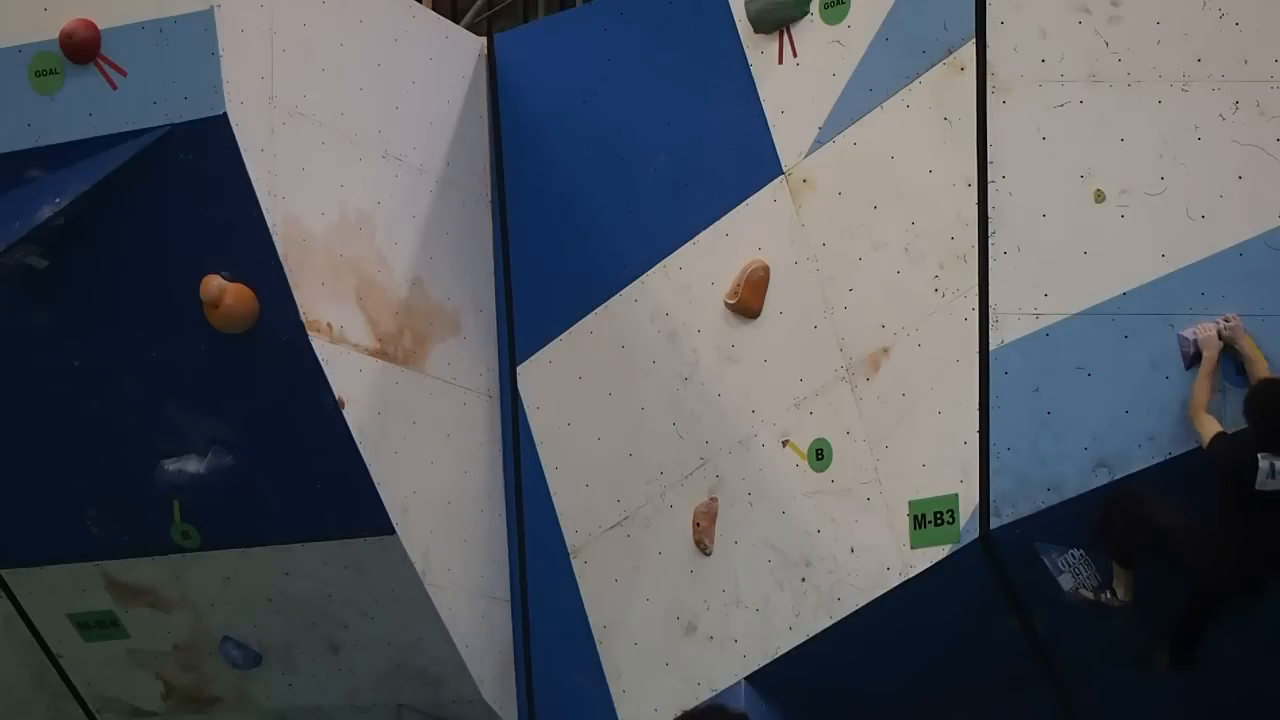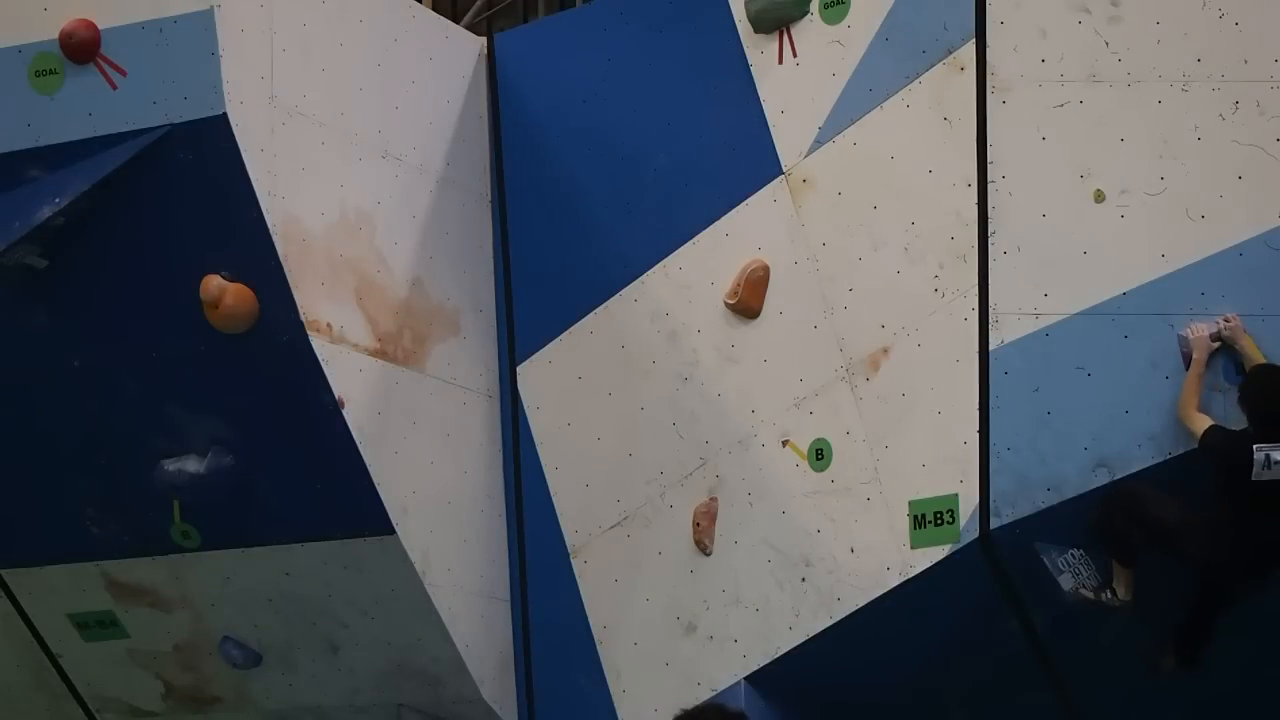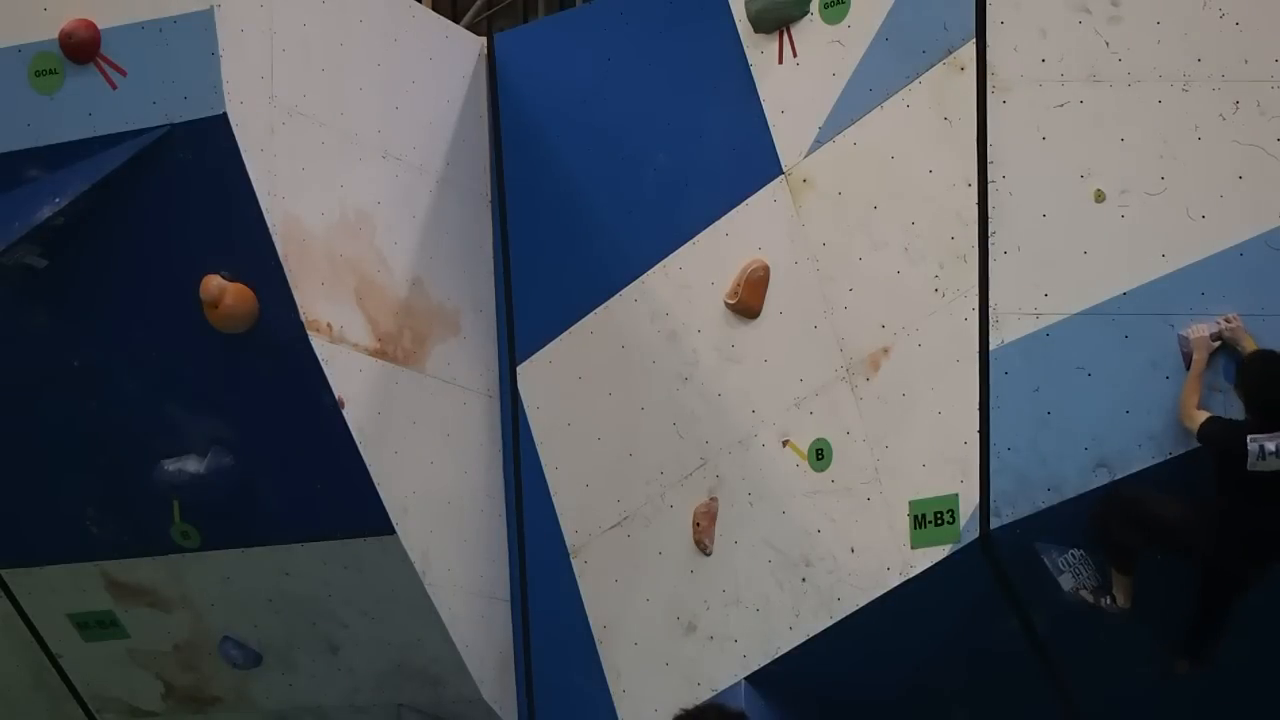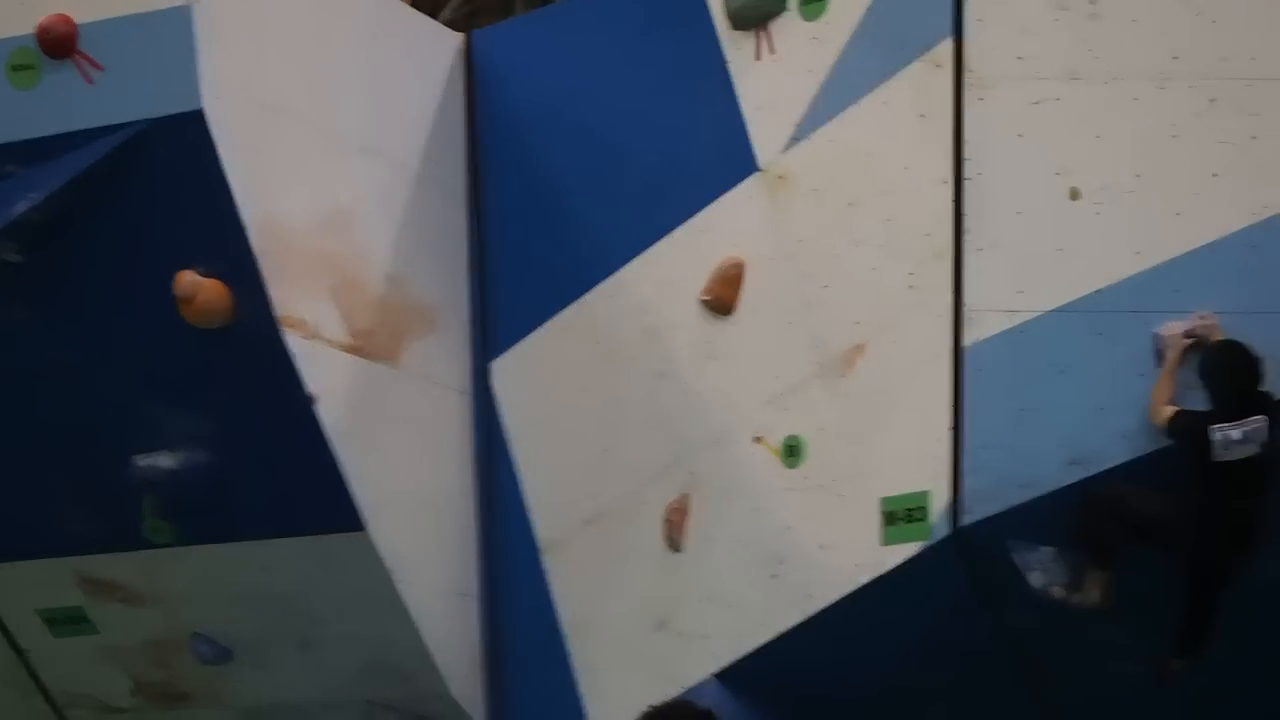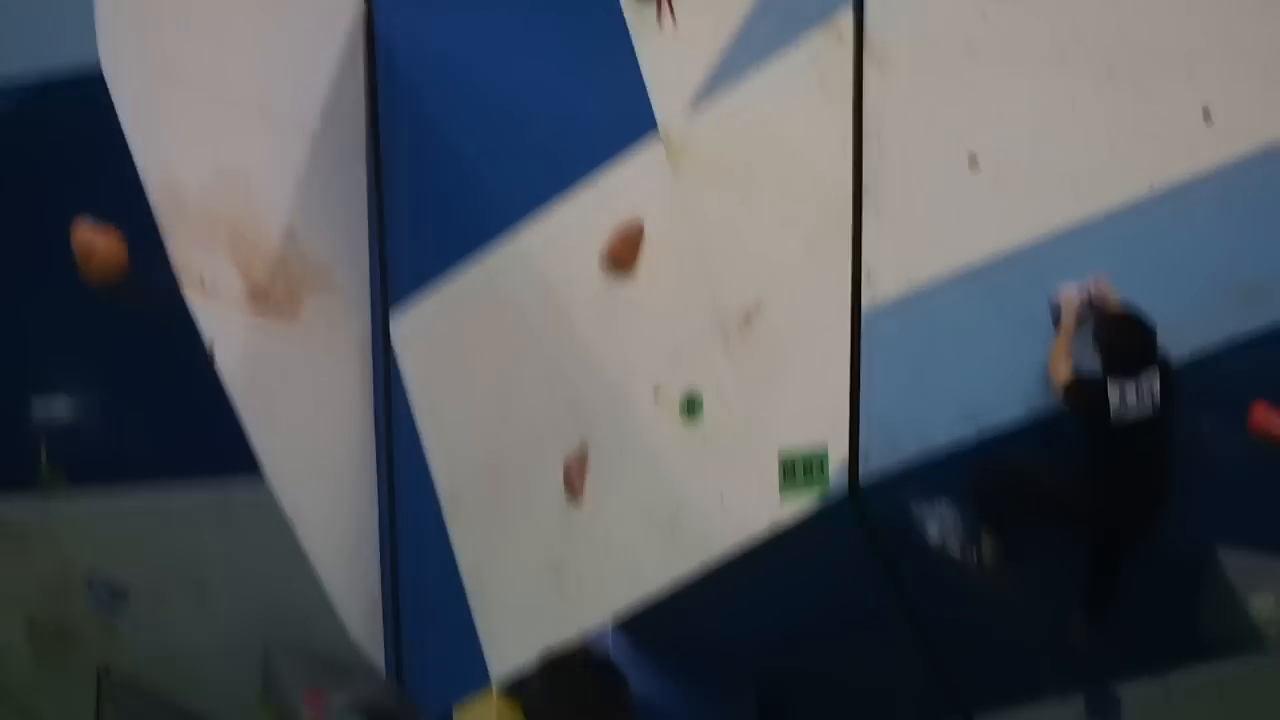
dt=0.2s
person 1, frame 1
left shoulder: (1236, 455)
left elbow: (1197, 411)
left wrist: (1210, 353)
right wrist: (1242, 342)
left hip: (1216, 561)
left knee: (1127, 504)
right knee: (1205, 601)
left ankle: (1121, 591)
right ankle: (1177, 656)
person 1, frame 2
left shoulder: (1232, 447)
left elbow: (1187, 412)
left wrist: (1200, 355)
right wrist: (1242, 342)
left hip: (1216, 547)
left knee: (1123, 502)
right knee: (1212, 597)
left ankle: (1122, 590)
right ankle: (1182, 657)
person 1, frame 3
left shoulder: (1229, 437)
left elbow: (1188, 411)
left wrist: (1200, 356)
right wrist: (1244, 342)
left hip: (1217, 537)
left knee: (1118, 508)
right knee: (1217, 596)
left ankle: (1121, 596)
right ankle: (1190, 658)
person 1, frame 4
left shoulder: (1198, 428)
right shoulder: (1267, 412)
left elbow: (1158, 411)
right elbow: (1245, 376)
left wrist: (1173, 356)
right wrist: (1218, 342)
left hip: (1194, 526)
right hip: (1240, 536)
left knee: (1102, 506)
right knee: (1205, 590)
left ankle: (1095, 592)
right ankle: (1182, 657)
person 1, frame 5
left shoulder: (1094, 391)
right shoulder: (1161, 375)
left elbow: (1058, 372)
right elbow: (1136, 338)
left wrist: (1070, 320)
right wrist: (1115, 309)
left hip: (1100, 497)
right hip: (1145, 502)
left knee: (1000, 487)
right knee: (1109, 555)
left ankle: (990, 553)
right ankle: (1091, 619)
